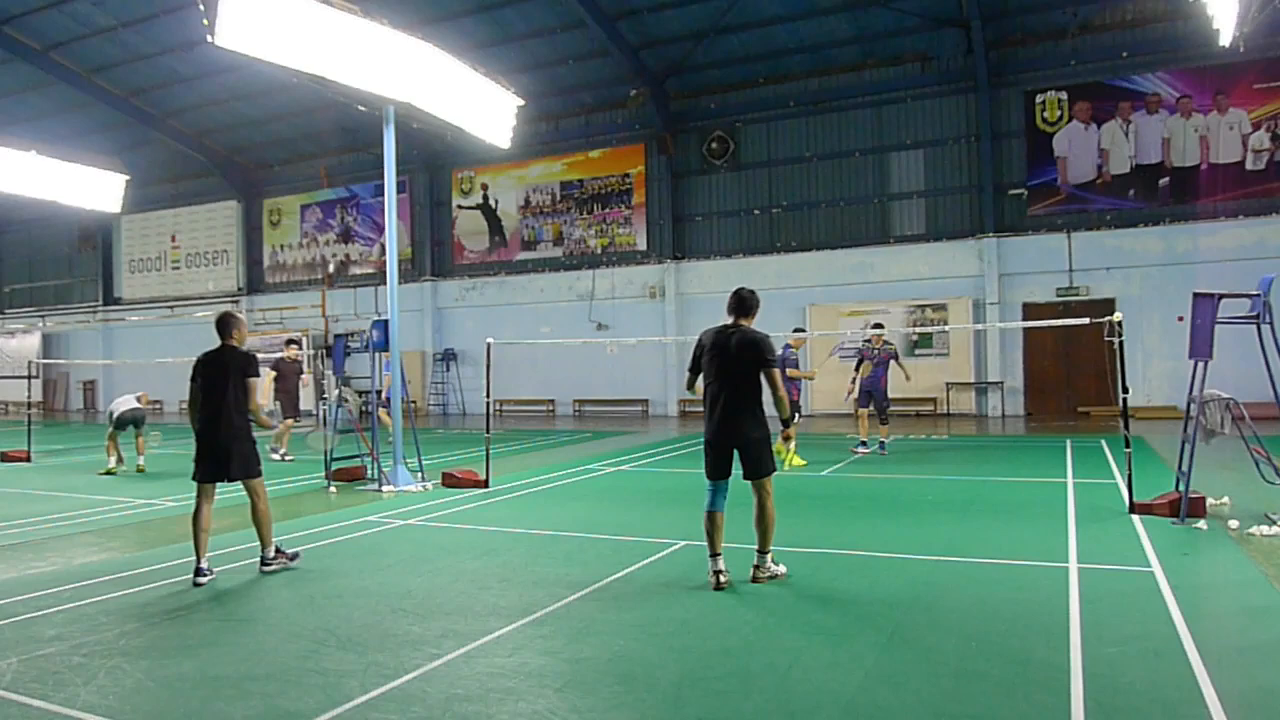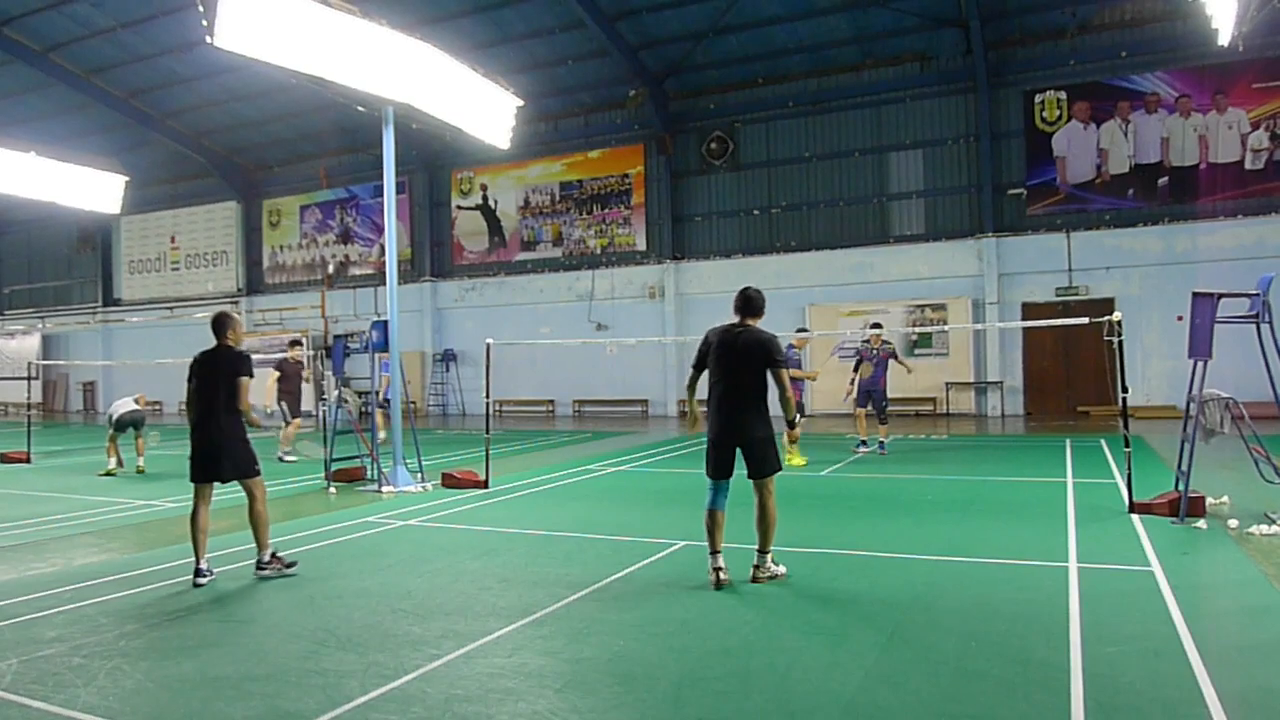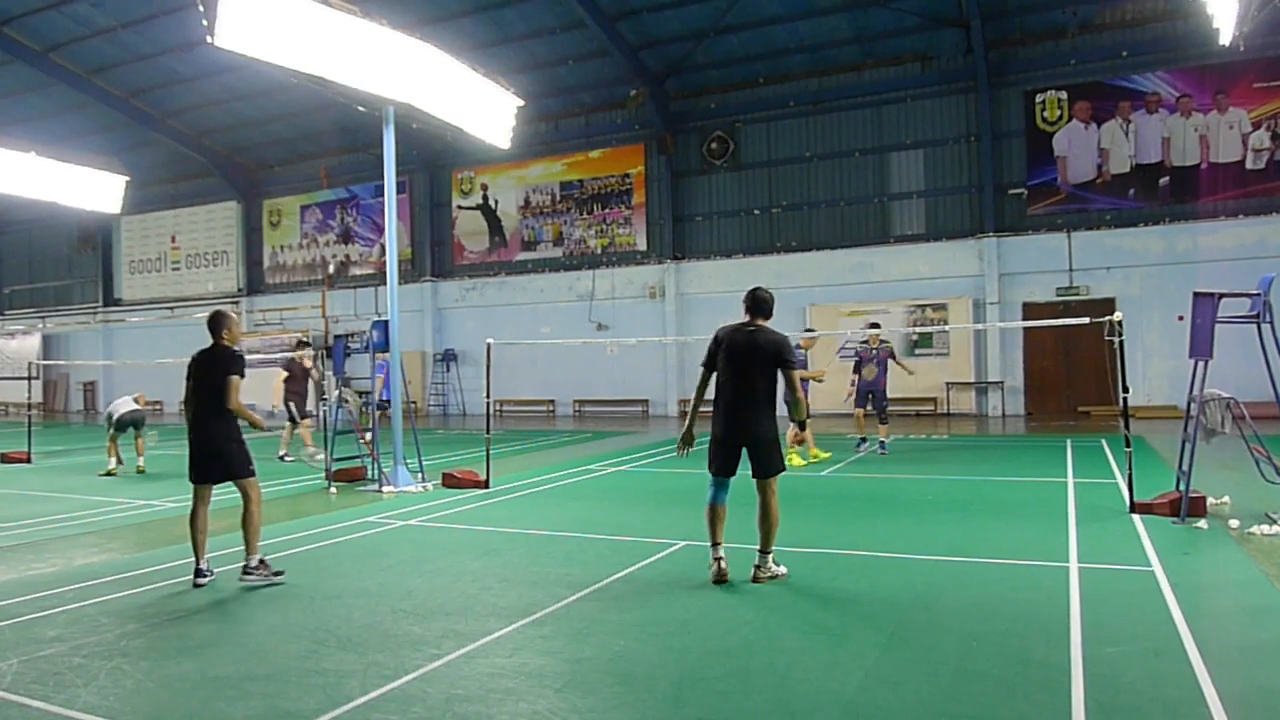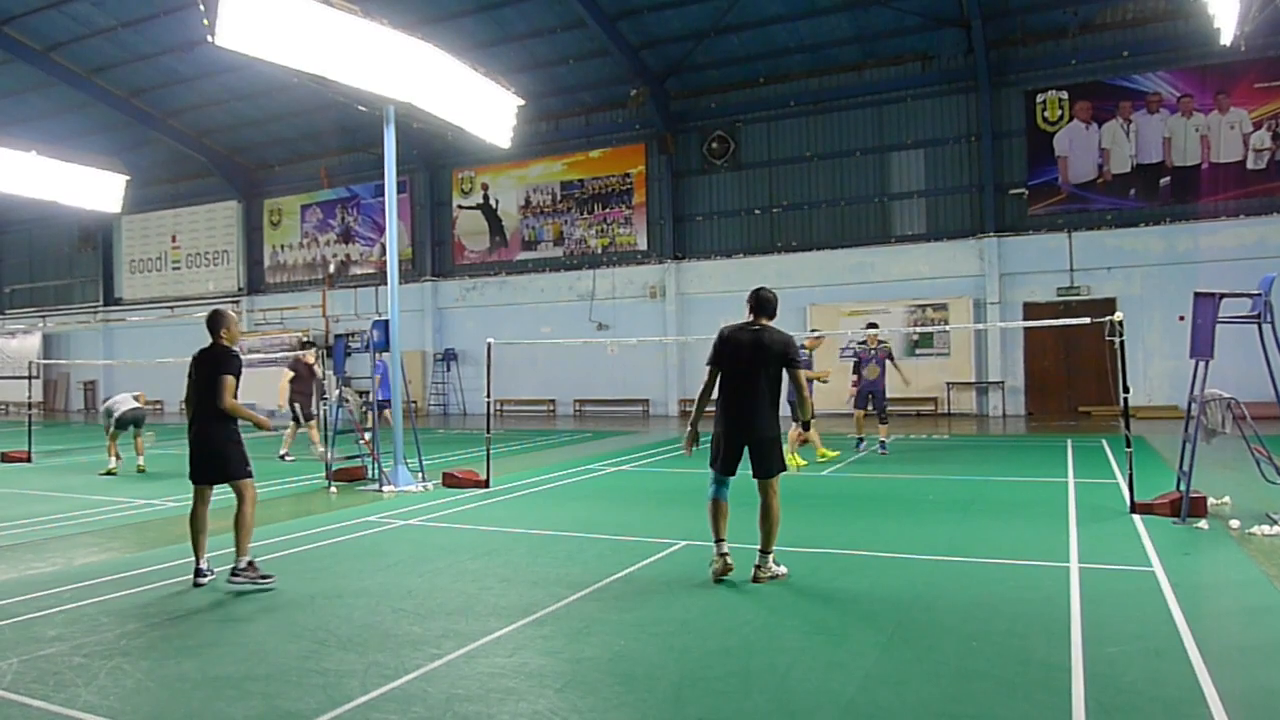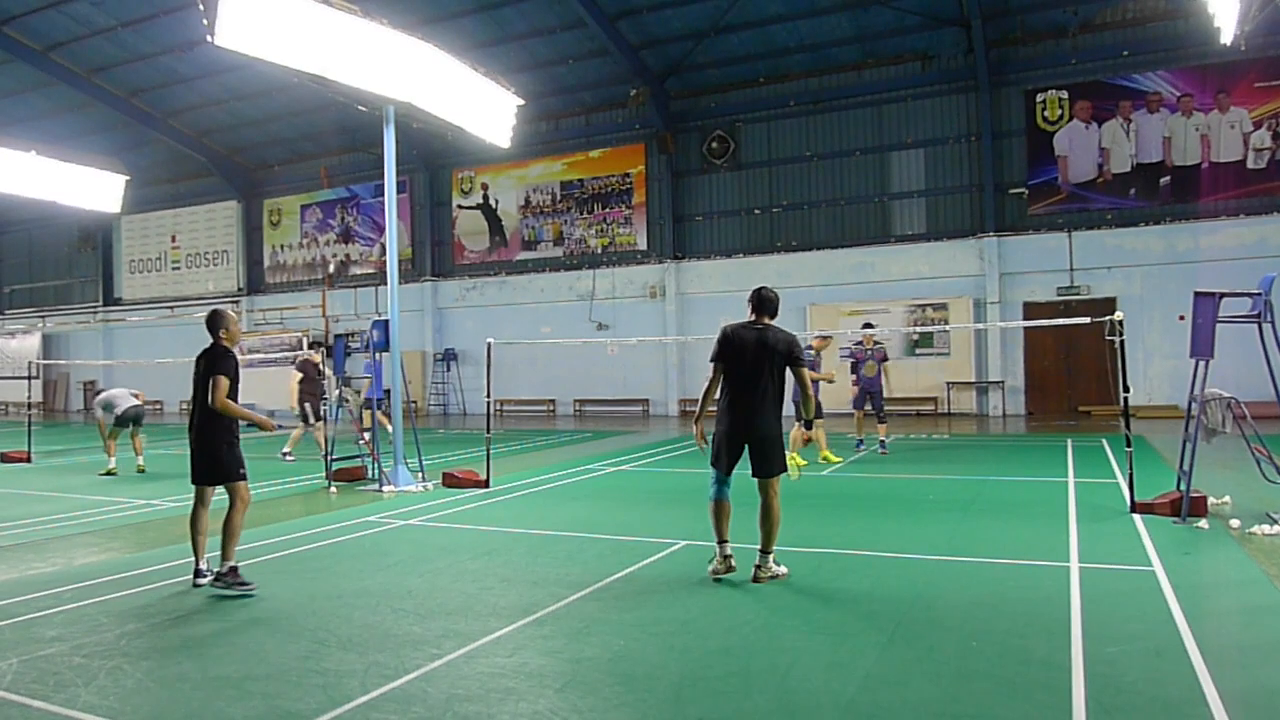
dt=0.1s
person 1, frame 1
left shoulder: (707, 338)
right shoulder: (759, 340)
left elbow: (690, 383)
right elbow: (778, 390)
left wrist: (700, 391)
right wrist: (787, 424)
left hip: (716, 429)
right hip: (752, 429)
left knee: (715, 493)
right knee: (763, 493)
left ankle: (717, 568)
right ankle: (763, 564)
person 1, frame 2
left shoulder: (713, 336)
right shoulder: (767, 341)
left elbow: (691, 382)
right elbow: (785, 391)
left wrist: (692, 408)
right wrist: (792, 425)
left hip: (719, 428)
right hip: (756, 428)
left knee: (717, 492)
right knee: (765, 493)
left ankle: (717, 566)
right ankle: (763, 564)
person 1, frame 3
left shoulder: (723, 335)
right shoulder: (779, 342)
left elbow: (703, 383)
right elbow: (797, 392)
left wrist: (690, 425)
right wrist: (801, 425)
left hip: (725, 427)
right hip: (762, 429)
left knee: (718, 488)
right knee: (768, 492)
left ankle: (718, 557)
right ankle: (764, 564)
person 1, frame 4
left shoulder: (727, 334)
right shoulder: (784, 341)
left elbow: (709, 382)
right elbow: (802, 391)
left wrist: (694, 423)
right wrist: (805, 425)
left hip: (727, 425)
right hip: (764, 428)
left knee: (718, 484)
right knee: (769, 492)
left ankle: (721, 552)
right ankle: (764, 564)
person 1, frame 5
left shoulder: (729, 333)
right shoulder: (787, 340)
left elbow: (713, 380)
right elbow: (806, 390)
left wrist: (698, 419)
right wrist: (808, 424)
left hip: (729, 424)
right hip: (767, 427)
left knee: (720, 482)
right knee: (769, 493)
left ankle: (724, 553)
right ankle: (764, 564)
person 2, frame 1
left shoulder: (202, 361)
right shoulder: (247, 359)
left elbow: (192, 404)
right elbow: (251, 404)
right wrist: (264, 421)
left hip: (207, 437)
right hip: (237, 436)
left knee: (204, 500)
right knee: (258, 494)
left ankle: (202, 566)
right ankle: (269, 555)
person 2, frame 2
left shoulder: (199, 361)
right shoulder: (240, 359)
left elbow: (190, 404)
right elbow: (242, 404)
right wrist: (253, 420)
left hip: (202, 437)
right hip: (230, 436)
left knee: (201, 501)
right knee: (257, 494)
left ankle: (201, 567)
right ankle: (265, 559)
person 2, frame 3
left shoulder: (197, 359)
right shoulder: (233, 357)
left elbow: (188, 402)
right elbow: (232, 403)
right wrist: (254, 420)
left hip: (199, 437)
right hip: (225, 436)
left knee: (200, 501)
right knee: (252, 495)
left ankle: (201, 567)
right ankle: (253, 563)
person 2, frame 4
left shoulder: (198, 358)
right shoulder: (229, 357)
left elbow: (190, 400)
right elbow: (225, 402)
right wrist: (257, 419)
left hip: (199, 437)
right hip: (223, 436)
left knee: (201, 501)
right knee: (247, 496)
left ankle: (201, 567)
right ankle: (242, 566)
person 2, frame 5
left shoulder: (205, 357)
right shoulder: (225, 357)
right elbow: (218, 401)
right wrist: (256, 419)
left hip: (201, 436)
right hip: (220, 438)
left knee: (202, 501)
right knee: (241, 499)
left ankle: (201, 568)
right ankle: (226, 570)
